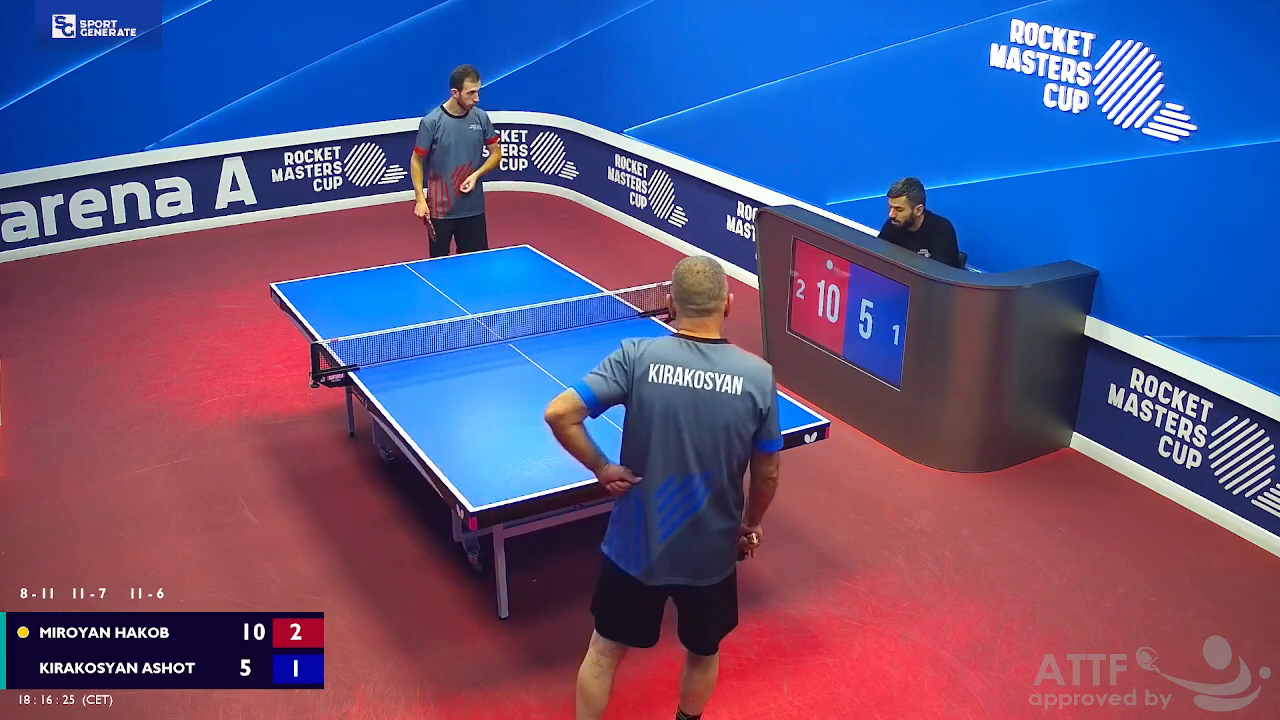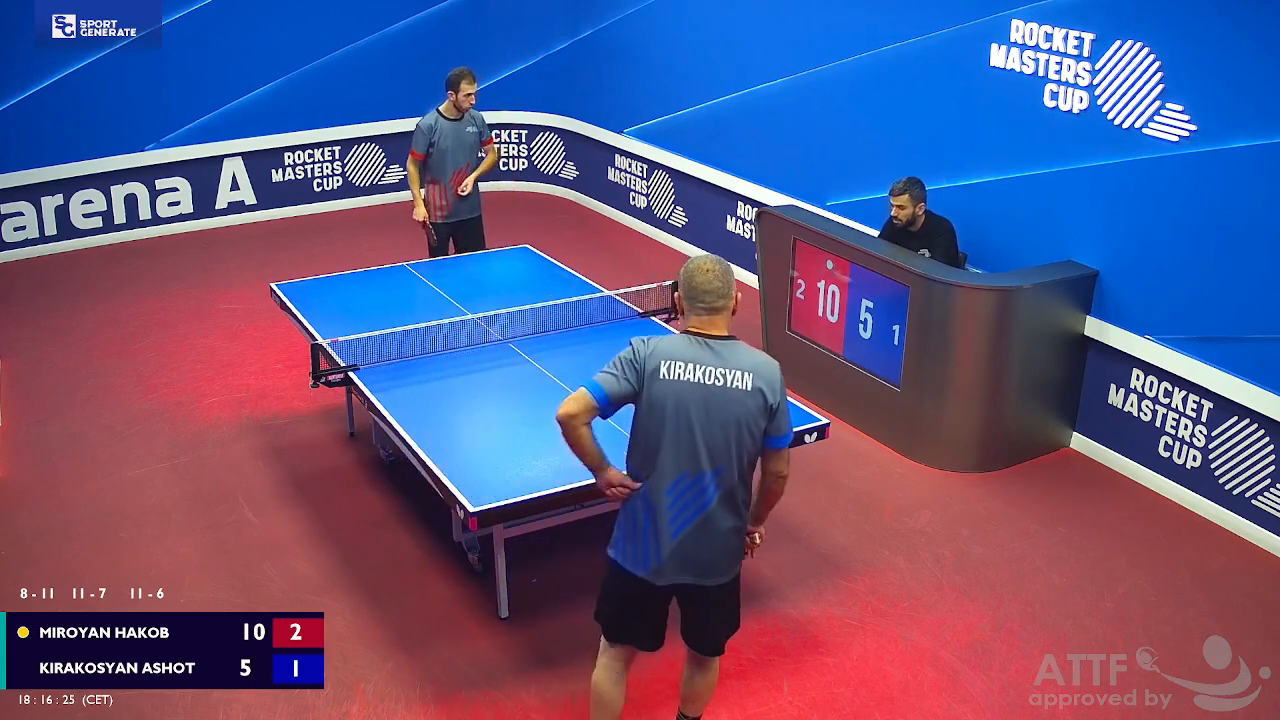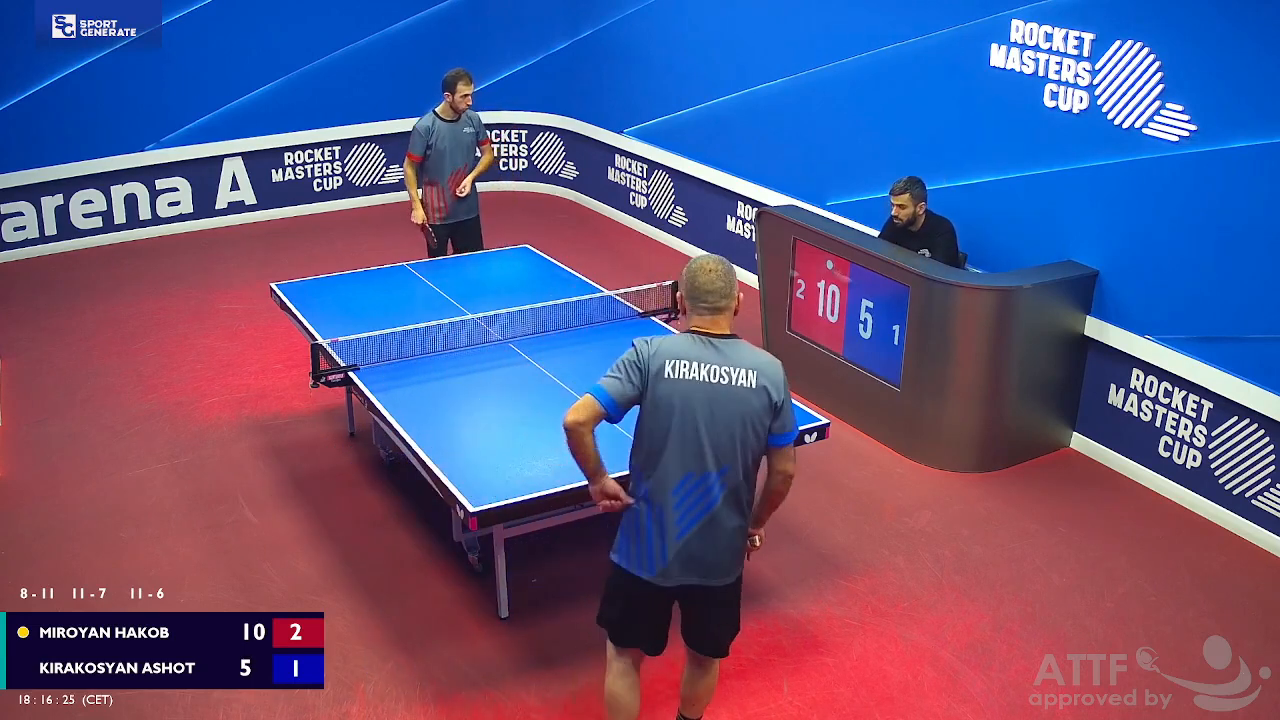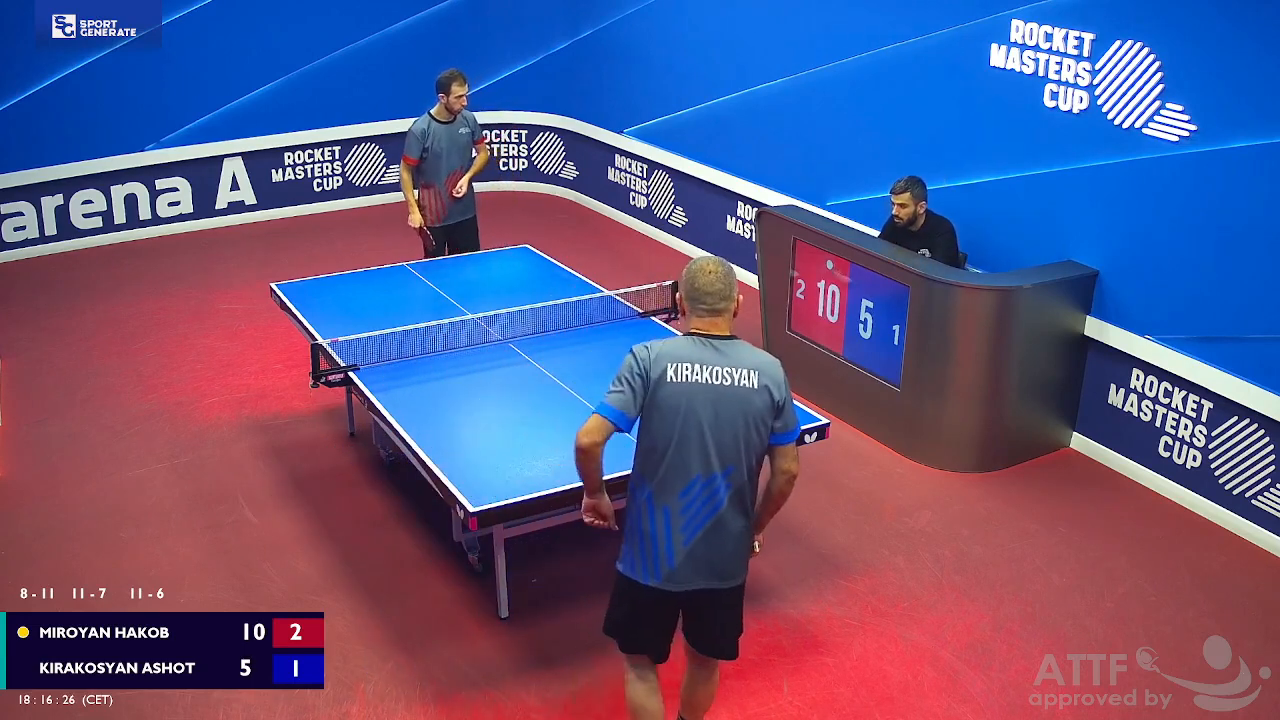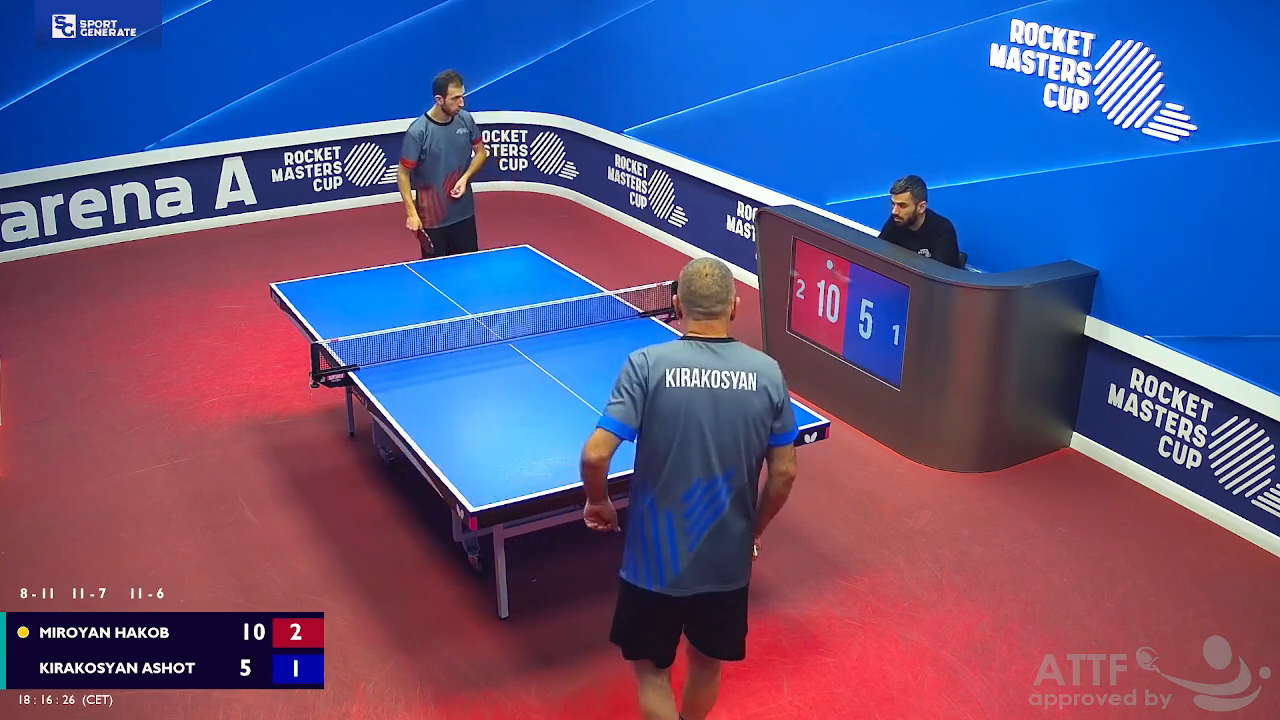
dt=0.1s
person 1, frame 1
left shoulder: (636, 356)
right shoulder: (757, 375)
left elbow: (559, 414)
right elbow: (767, 475)
left wrist: (602, 467)
right wrist: (750, 524)
left hip: (634, 546)
right hip: (711, 551)
left knee: (605, 652)
right knee: (704, 653)
person 1, frame 2
left shoulder: (645, 354)
right shoulder: (765, 372)
left elbow: (570, 415)
right elbow: (777, 472)
left wrist: (604, 473)
right wrist: (754, 523)
left hip: (641, 547)
right hip: (716, 552)
left knee: (615, 654)
right knee: (704, 656)
person 1, frame 3
left shoulder: (649, 354)
right shoulder: (769, 371)
left elbow: (576, 421)
right elbow: (783, 471)
left wrist: (598, 481)
right wrist: (755, 525)
left hip: (645, 549)
right hip: (719, 553)
left knee: (623, 658)
right knee: (705, 658)
person 1, frame 4
left shoulder: (648, 358)
right shoulder: (768, 371)
left elbow: (588, 442)
right elbow: (786, 471)
left wrist: (595, 496)
right wrist: (753, 529)
left hip: (651, 554)
right hip: (724, 556)
left knee: (641, 663)
right knee: (705, 659)
person 1, frame 5
left shoulder: (647, 364)
right shoulder: (767, 372)
left elbow: (595, 456)
right elbow: (784, 473)
left wrist: (598, 502)
left hip: (655, 559)
right hip: (726, 558)
left knee: (650, 669)
right knee: (707, 661)
person 2, frame 1
left shoulder: (481, 118)
right shoulder: (431, 122)
left elbow: (496, 153)
right elbow: (416, 161)
left wrist: (476, 175)
right wrist: (420, 199)
left hip: (472, 207)
right hip: (440, 209)
person 2, frame 2
left shoulder: (476, 119)
right shoulder: (427, 125)
left elbow: (491, 154)
right elbow: (412, 165)
left wrist: (473, 177)
right wrist: (418, 203)
left hip: (470, 209)
right hip: (438, 212)
person 2, frame 3
left shoulder: (473, 120)
right shoulder: (424, 127)
left elbow: (488, 153)
right elbow: (410, 168)
left wrist: (471, 178)
right wrist: (416, 206)
left hip: (468, 210)
right hip: (436, 213)
person 2, frame 4
left shoulder: (468, 119)
right shoulder: (420, 130)
left elbow: (483, 153)
right elbow: (406, 171)
left wrist: (467, 178)
right wrist: (413, 210)
left hip: (465, 211)
right hip: (433, 215)
person 2, frame 5
left shoulder: (466, 120)
right shoulder: (417, 131)
left elbow: (480, 152)
right elbow: (404, 174)
left wrist: (465, 178)
right wrist: (411, 212)
left hip: (463, 212)
right hip: (431, 217)
